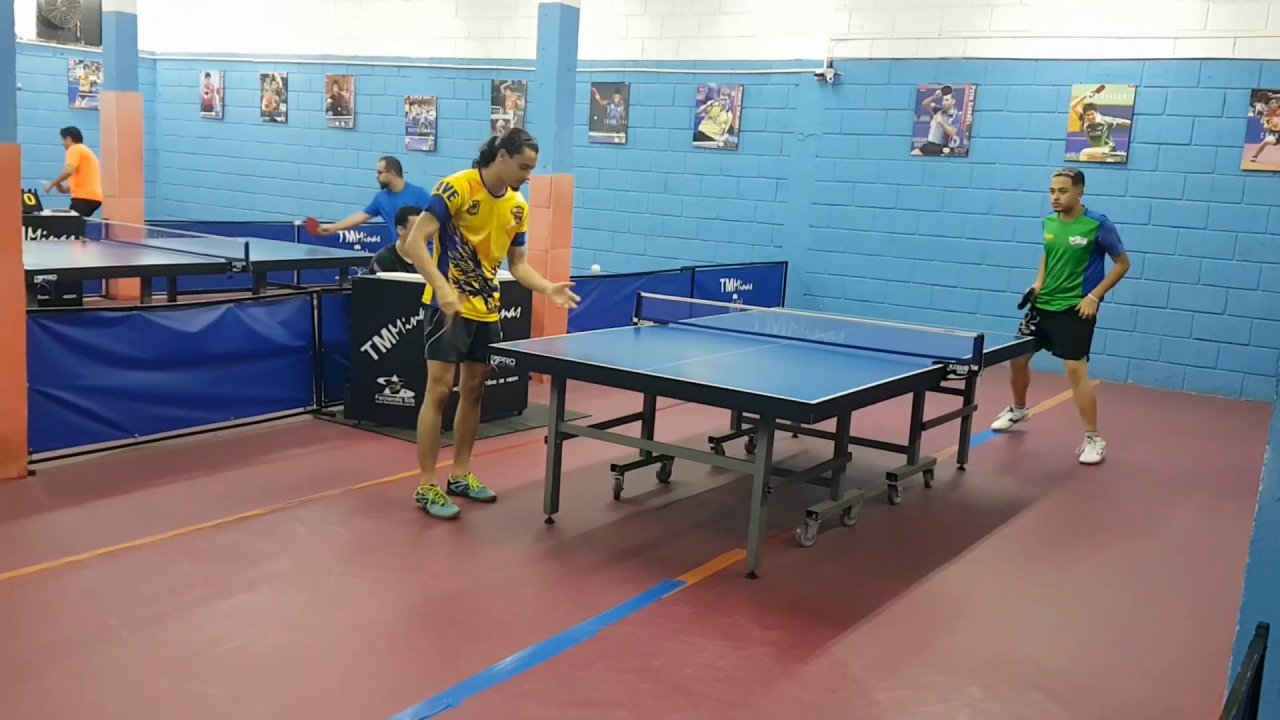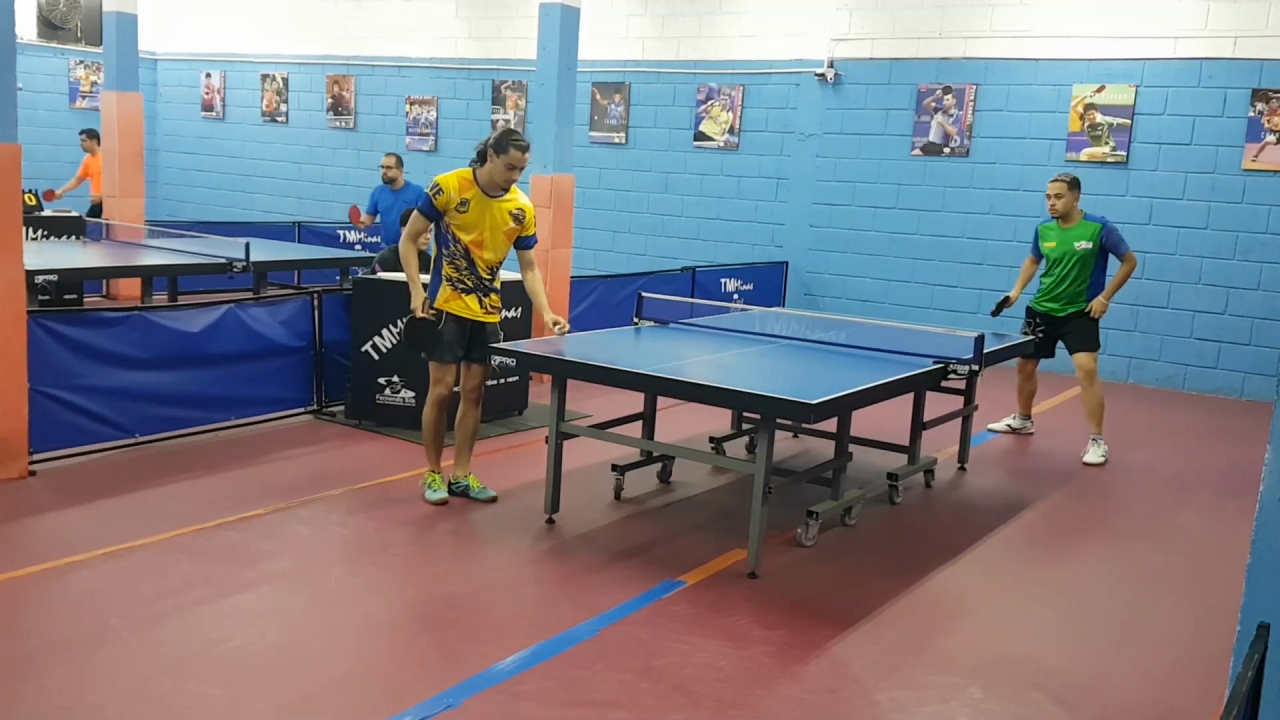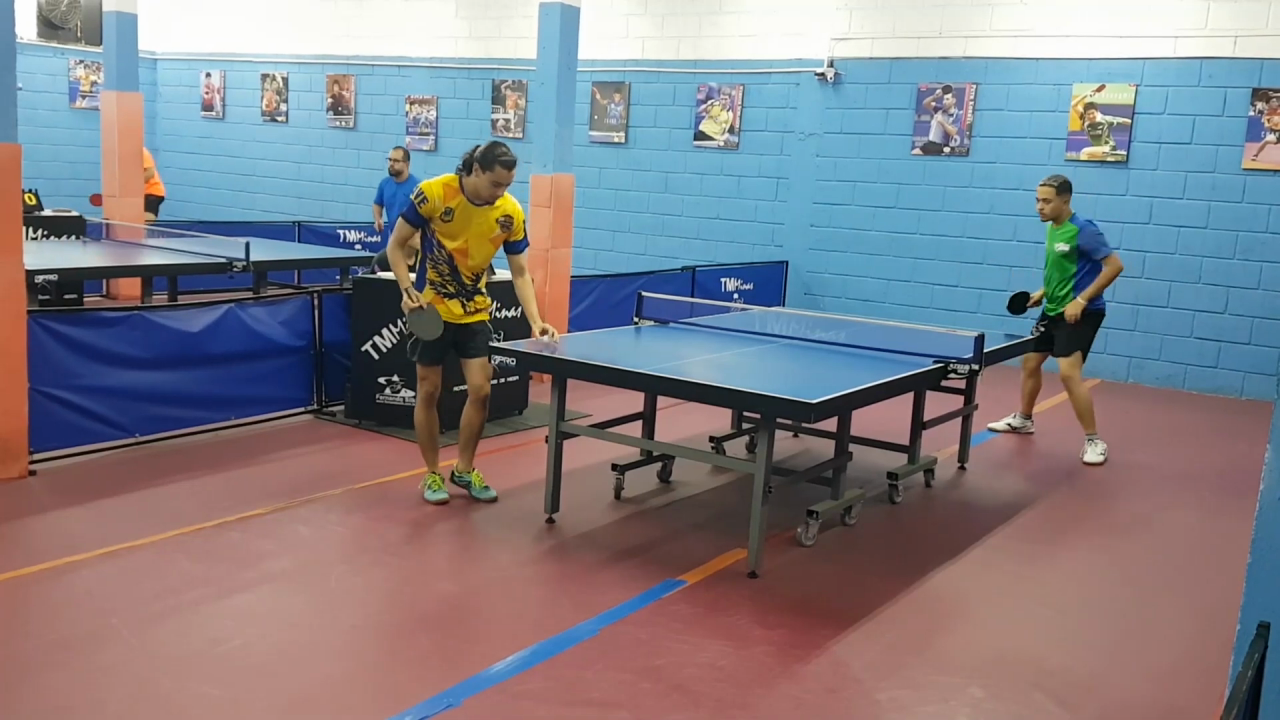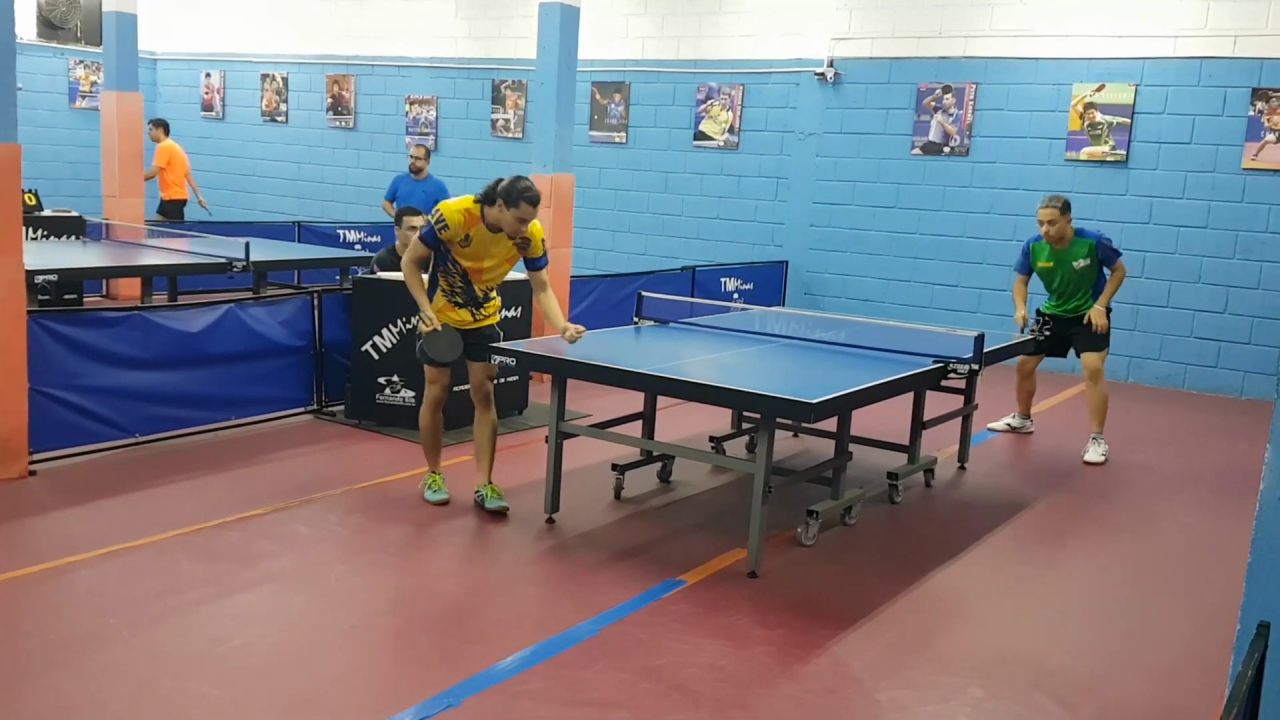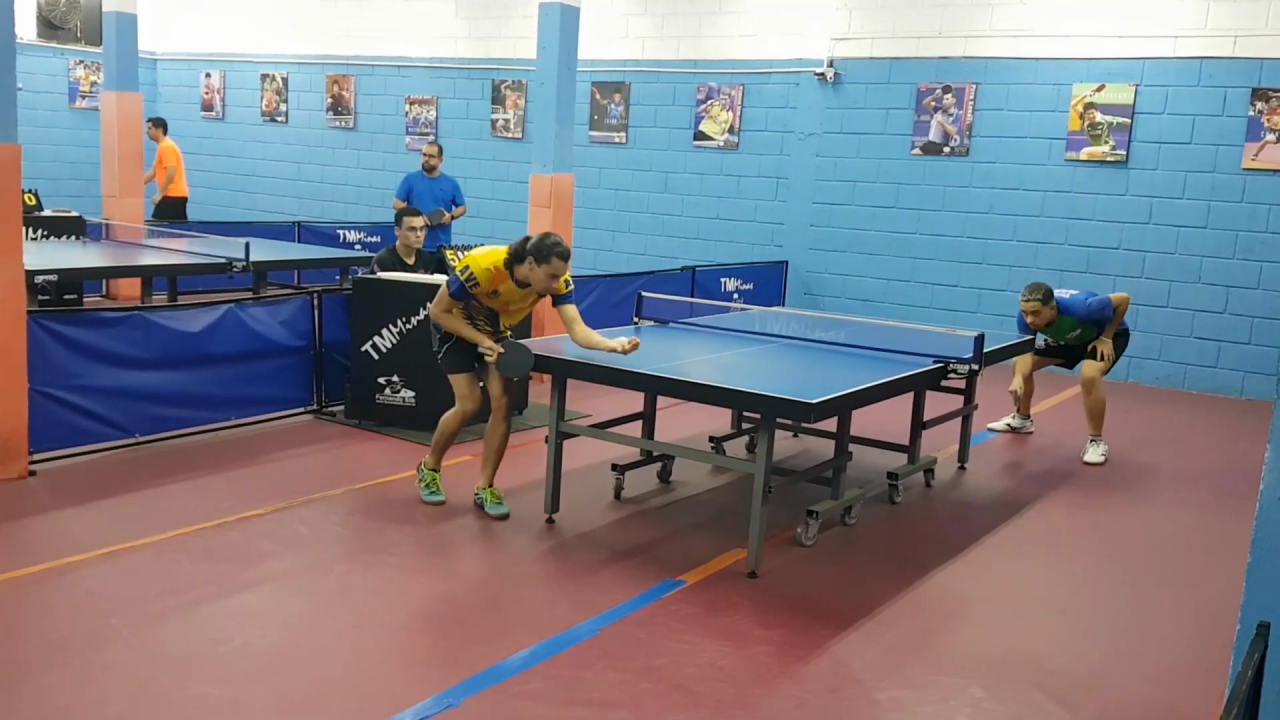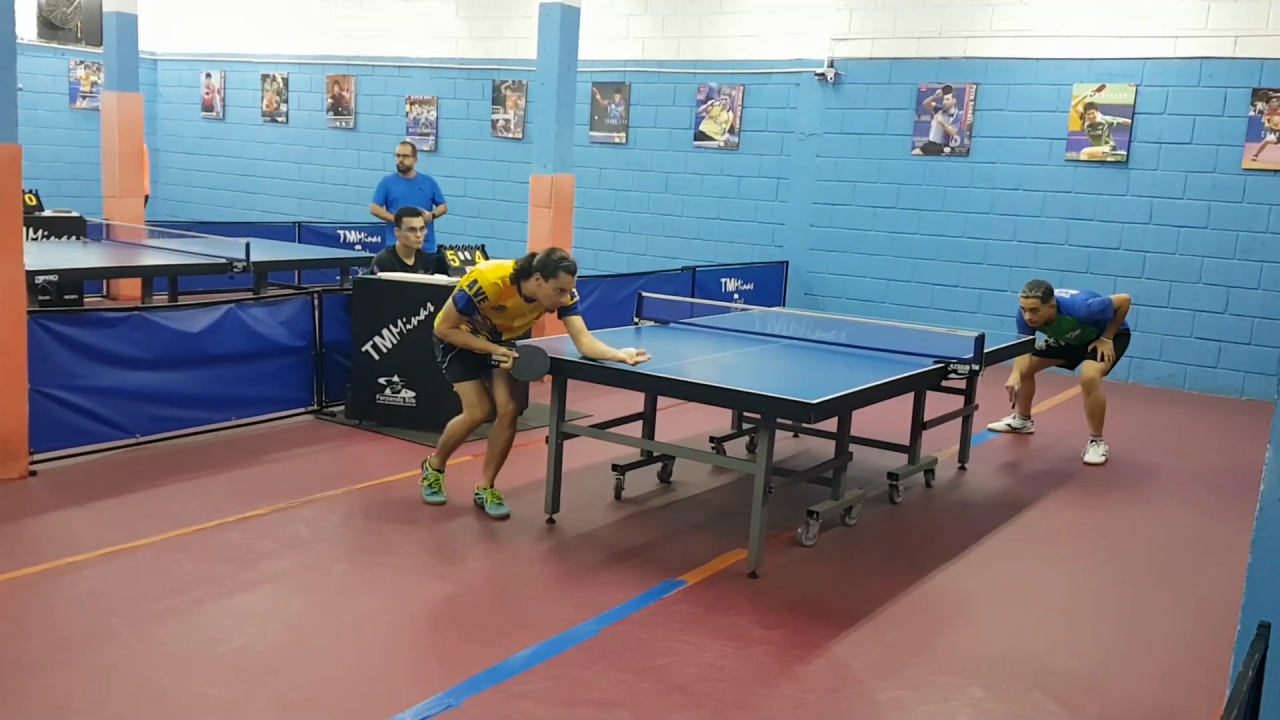
dt=0.5s
person 1, frame 1
left shoulder: (518, 207)
right shoulder: (458, 188)
left elbow: (518, 264)
right elbow: (415, 242)
left wrist: (552, 288)
right wrist: (443, 287)
left hip: (486, 311)
right hip: (446, 306)
left knee: (474, 391)
right knee: (440, 390)
left ankle: (460, 475)
right ankle: (428, 486)
person 1, frame 2
left shoulder: (522, 208)
right shoulder: (447, 187)
left elbow: (529, 268)
right elbow: (408, 239)
left wrist: (547, 313)
right wrist: (416, 289)
left hip: (487, 312)
right hip: (445, 306)
left knee: (474, 393)
right knee: (441, 390)
left ankle: (461, 475)
right ankle: (433, 473)
person 1, frame 3
left shoulder: (511, 213)
right shoulder: (432, 193)
left elbow: (520, 273)
right elbow: (396, 246)
left wrist: (535, 321)
right wrist: (408, 290)
left hip: (475, 313)
right hip: (431, 310)
left knee: (480, 391)
right knee: (429, 391)
left ankle: (464, 470)
right ankle: (432, 474)
person 1, frame 4
left shoulder: (531, 234)
right shoulder: (451, 214)
left elbow: (542, 289)
right elbow: (410, 263)
left wrist: (561, 325)
right wrist: (426, 311)
left hip: (484, 318)
right hip: (442, 317)
left knee: (484, 395)
right knee: (436, 393)
left ankle: (484, 485)
right ankle: (433, 475)
person 1, frame 5
left shoulder: (556, 278)
right shoulder: (480, 266)
left elbow: (577, 328)
right elbow: (437, 311)
left wrist: (611, 344)
right wrist: (480, 340)
left hip: (496, 333)
right hip: (456, 330)
left knee: (502, 404)
right knee: (468, 404)
left ankle: (485, 487)
right ankle: (429, 467)
person 1, frame 6
left shoulder: (562, 291)
right shoulder: (486, 281)
left elbow: (583, 340)
right elbow: (443, 328)
left wrist: (619, 355)
right wrist: (492, 349)
left hip: (499, 343)
right hip: (458, 340)
left knee: (508, 410)
right knee: (477, 412)
left ankle: (485, 488)
right ankle: (433, 467)
person 2, frame 1
left shoulder: (1098, 225)
right shoulder: (1048, 222)
left elbow: (1122, 262)
left wrist: (1094, 296)
right wrist: (1039, 282)
left hip: (1076, 309)
right hip: (1044, 305)
left knee: (1076, 369)
right knee: (1017, 358)
left ankle: (1092, 439)
right ankle: (1017, 410)
person 2, frame 2
left shoulder: (1100, 228)
right shoulder: (1043, 229)
left elbow: (1129, 261)
left wrist: (1104, 297)
right wrist: (1017, 290)
left hip: (1081, 312)
right hip: (1041, 310)
left knee: (1086, 369)
right knee: (1025, 366)
left ankle: (1097, 441)
right ankle: (1023, 420)
person 2, frame 3
left shoulder: (1083, 229)
right shoulder: (1053, 228)
left elbow: (1114, 266)
left wrist: (1080, 300)
right wrist: (1044, 291)
left hip: (1082, 313)
right hip: (1054, 311)
left knee: (1069, 373)
right knee: (1030, 363)
left ankle: (1094, 440)
right ankle: (1024, 419)
person 2, frame 4
left shoulder: (1094, 242)
right shoulder: (1033, 246)
left elbow: (1119, 270)
right elbow: (1021, 281)
left wrist: (1099, 305)
right wrist: (1020, 309)
left hip: (1088, 316)
right hip: (1053, 314)
left knee: (1093, 369)
right knee: (1024, 364)
left ankle: (1097, 440)
right ankle: (1022, 419)
person 2, frame 5
left shoulder: (1079, 309)
right shoulder: (1026, 317)
left elbow: (1124, 299)
right elbow: (1026, 354)
left wrist: (1106, 338)
right wrist: (1018, 379)
left hip: (1109, 334)
right hip: (1069, 338)
left knee: (1089, 375)
right knee: (1019, 366)
left ankle: (1096, 441)
right ankle: (1022, 420)
person 2, frame 6
left shoulder: (1079, 309)
right shoulder: (1026, 315)
left elbow: (1125, 300)
right elbow: (1024, 352)
left wrist: (1107, 338)
right wrist: (1015, 375)
left hip: (1110, 335)
right hip: (1069, 337)
left knee: (1089, 377)
right knee: (1025, 368)
left ankle: (1097, 442)
right ankle: (1023, 420)
